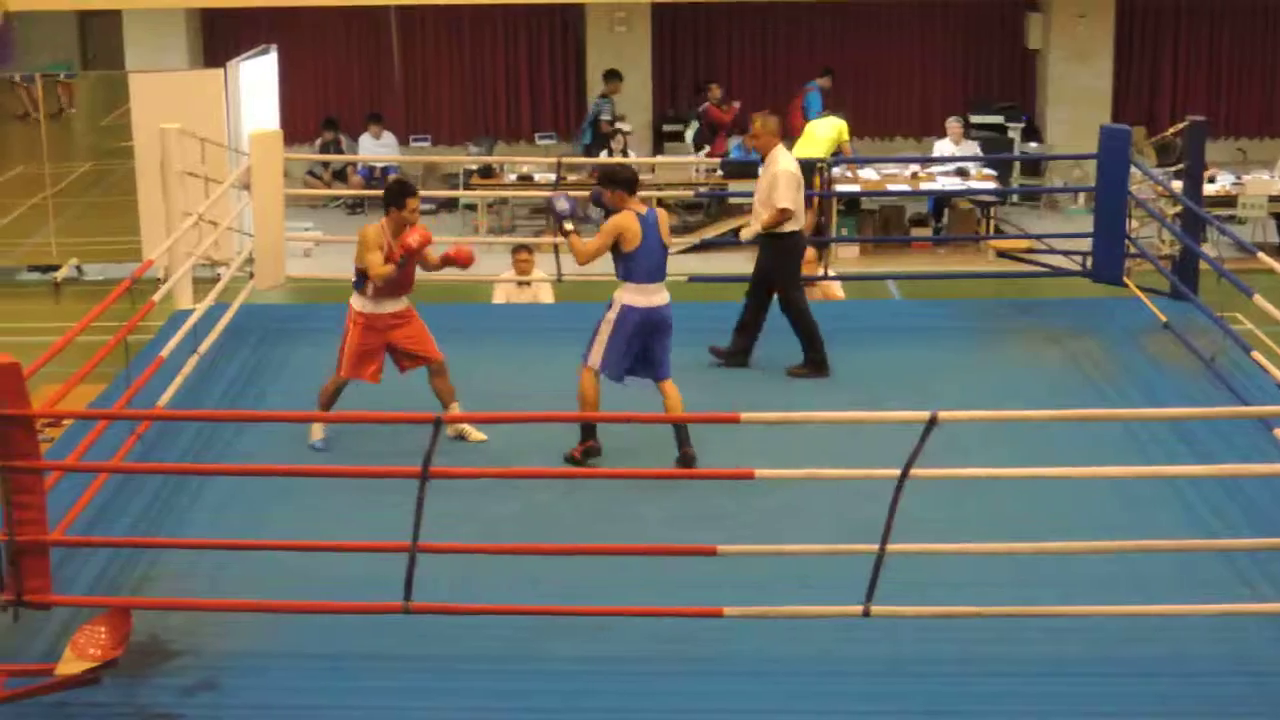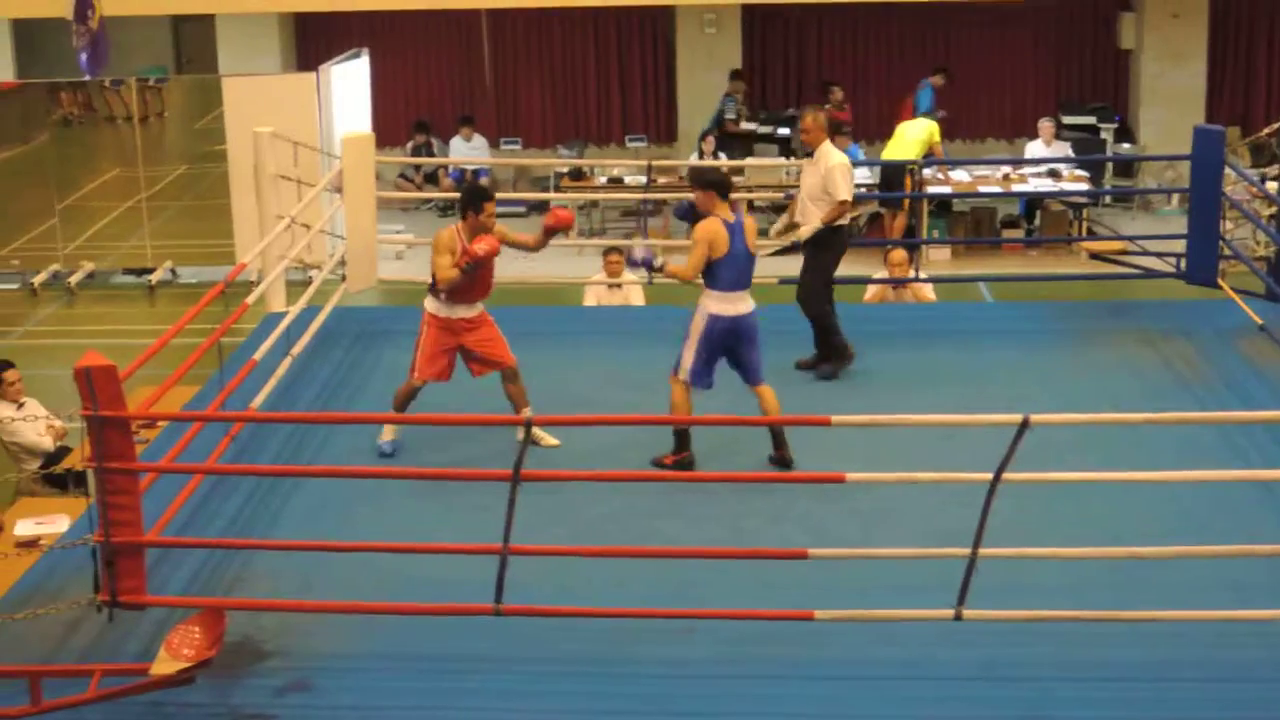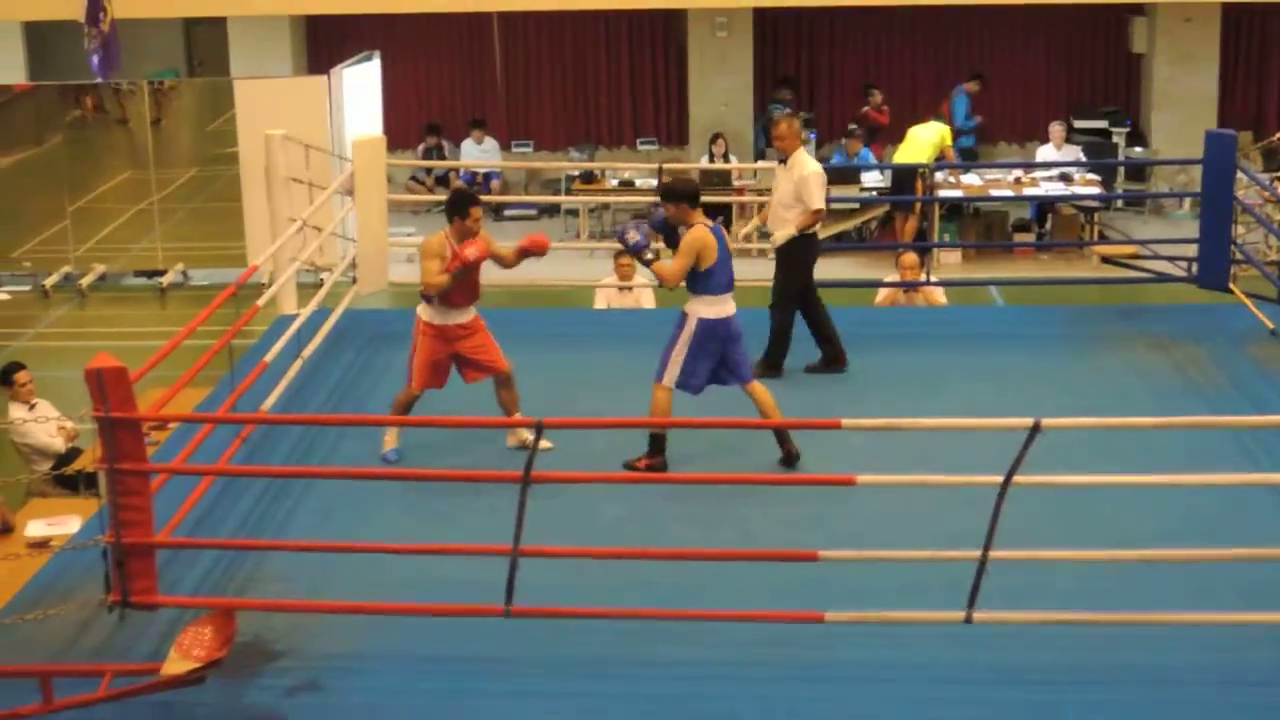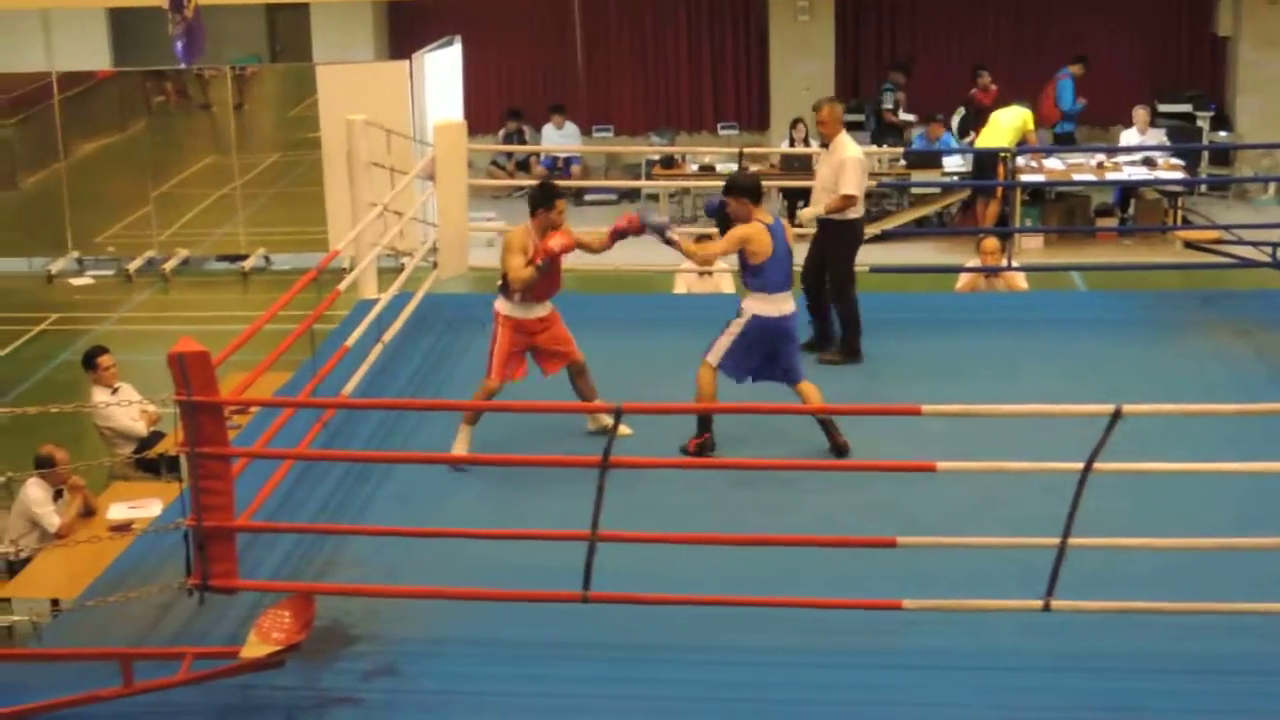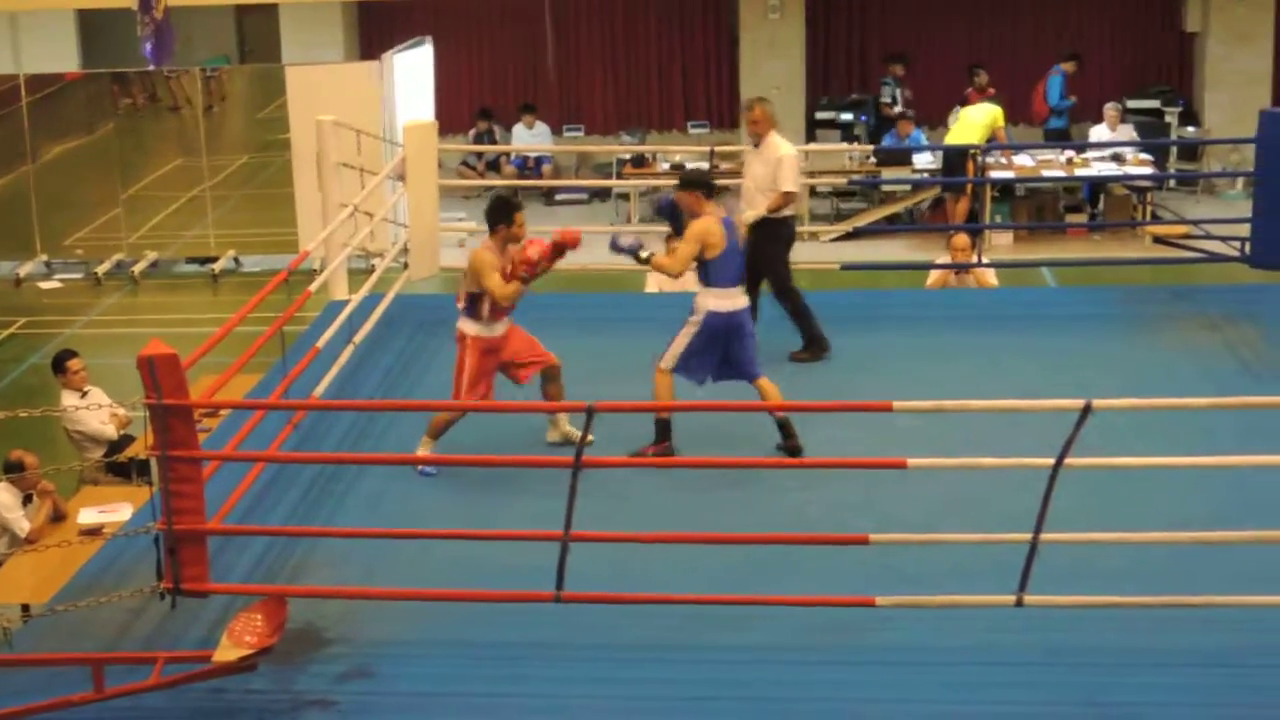
dt=0.4s
person 1, frame 1
left shoulder: (618, 222)
right shoulder: (661, 216)
left elbow: (583, 256)
left wrist: (566, 224)
left hip: (629, 306)
right hip: (660, 305)
left knee: (590, 369)
right knee: (663, 379)
left ankle: (588, 441)
right ankle: (685, 448)
person 1, frame 2
left shoulder: (705, 228)
right shoulder: (749, 224)
left elbow: (689, 274)
left wrist: (655, 264)
left hip: (714, 314)
right hip: (744, 313)
left knee: (680, 381)
right knee: (758, 382)
left ankle: (682, 452)
right ankle: (782, 450)
person 1, frame 3
left shoulder: (694, 237)
right shoulder: (719, 230)
left elbow: (671, 280)
left wrist: (645, 254)
right wrist: (671, 239)
left hip: (701, 318)
right hip: (726, 315)
left knee: (664, 385)
right knee: (748, 381)
left ankle: (655, 456)
right ankle: (787, 446)
person 1, frame 4
left shoulder: (746, 233)
right shoulder: (784, 227)
left elbow: (704, 254)
left wrist: (670, 236)
right wrist: (727, 221)
left hip: (757, 314)
right hip: (785, 313)
left knee: (709, 367)
right knee: (798, 380)
left ankle: (703, 437)
right ankle: (835, 437)
person 1, frame 5
left shoulder: (700, 227)
right shoulder: (731, 223)
left elbow: (675, 269)
left wrist: (640, 253)
right wrist: (678, 226)
left hip: (711, 311)
right hip: (739, 309)
left knee: (664, 370)
right knee: (756, 376)
left ankle: (662, 442)
right ankle: (790, 438)
person 2, frame 1
left shoulder: (413, 230)
right shoulder: (371, 234)
left elbow: (427, 264)
right elbow: (379, 277)
left wrist: (449, 258)
right wrist: (405, 254)
left hip: (400, 310)
right hip: (367, 314)
left knee: (437, 362)
right knee: (344, 376)
left ankle: (455, 423)
right ankle: (319, 424)
person 2, frame 2
left shoulder: (494, 232)
right shoulder: (445, 238)
left elbow: (532, 245)
right elbow: (443, 282)
left wrist: (549, 230)
right wrist: (471, 262)
left hip: (474, 316)
right hip: (441, 318)
left knee: (510, 367)
right knee: (417, 380)
left ankle: (528, 427)
right ankle: (390, 427)
person 2, frame 3
left shoulder: (480, 238)
right shoulder: (434, 245)
left elbow: (505, 260)
right elbow: (431, 287)
left wrist: (523, 250)
right wrist: (461, 266)
left hip: (467, 320)
right hip: (435, 325)
left knee: (504, 372)
right knee: (415, 388)
left ankle: (519, 433)
right ankle: (391, 435)
person 2, frame 4
left shoulder: (559, 231)
right shoulder: (516, 238)
left elbow: (594, 246)
right elbow: (517, 281)
left wrist: (618, 233)
right wrist: (545, 258)
left hip: (543, 313)
right hip: (513, 317)
left knee: (577, 364)
right knee: (493, 383)
left ankle: (598, 418)
right ankle: (462, 439)
person 2, frame 5
left shoulder: (511, 249)
right shoulder: (483, 257)
left elbow: (529, 273)
right elbow: (505, 297)
left wrist: (555, 252)
right wrist: (526, 272)
left hip: (502, 330)
right hip: (477, 337)
left knee: (551, 367)
right knee: (463, 405)
left ankle: (559, 429)
right ankle: (425, 449)
person 3, frame 1
left shoulder: (783, 167)
right shoulder: (772, 162)
left elbow: (785, 212)
left wrist: (755, 228)
right wrist: (759, 229)
left hip: (784, 242)
right hip: (773, 241)
left knee: (792, 302)
right knee: (756, 295)
left ankle: (817, 362)
right ankle: (739, 350)
person 3, frame 2
left shoulder: (835, 161)
right shoulder: (810, 161)
left elbow: (843, 204)
left wrist: (815, 226)
right wrist: (785, 221)
left hip: (828, 237)
right hip: (814, 236)
left knee: (808, 296)
right knee: (819, 295)
left ankle: (837, 351)
right ankle: (827, 354)
person 3, frame 3
left shoulder: (809, 170)
right shoulder: (784, 166)
left elbow: (817, 213)
left wrist: (789, 232)
right wrist: (754, 224)
left hip: (799, 245)
right hip: (790, 243)
left knee: (782, 304)
right knee: (808, 301)
left ankle: (772, 363)
right ankle: (833, 357)
person 3, frame 4
left shoulder: (850, 155)
right shoulder: (828, 150)
left elbow: (849, 199)
left wrist: (817, 211)
left hip: (843, 229)
right hip: (828, 226)
left knee: (841, 288)
right knee: (810, 278)
left ankle: (850, 349)
right ankle: (823, 336)
person 3, frame 5
left shoulder: (783, 153)
right shoulder: (752, 150)
left elbow: (788, 195)
left wrist: (759, 212)
right wrist: (747, 216)
left hip: (775, 227)
right hip: (757, 227)
left knee: (782, 287)
right knee: (747, 284)
left ankle: (815, 342)
